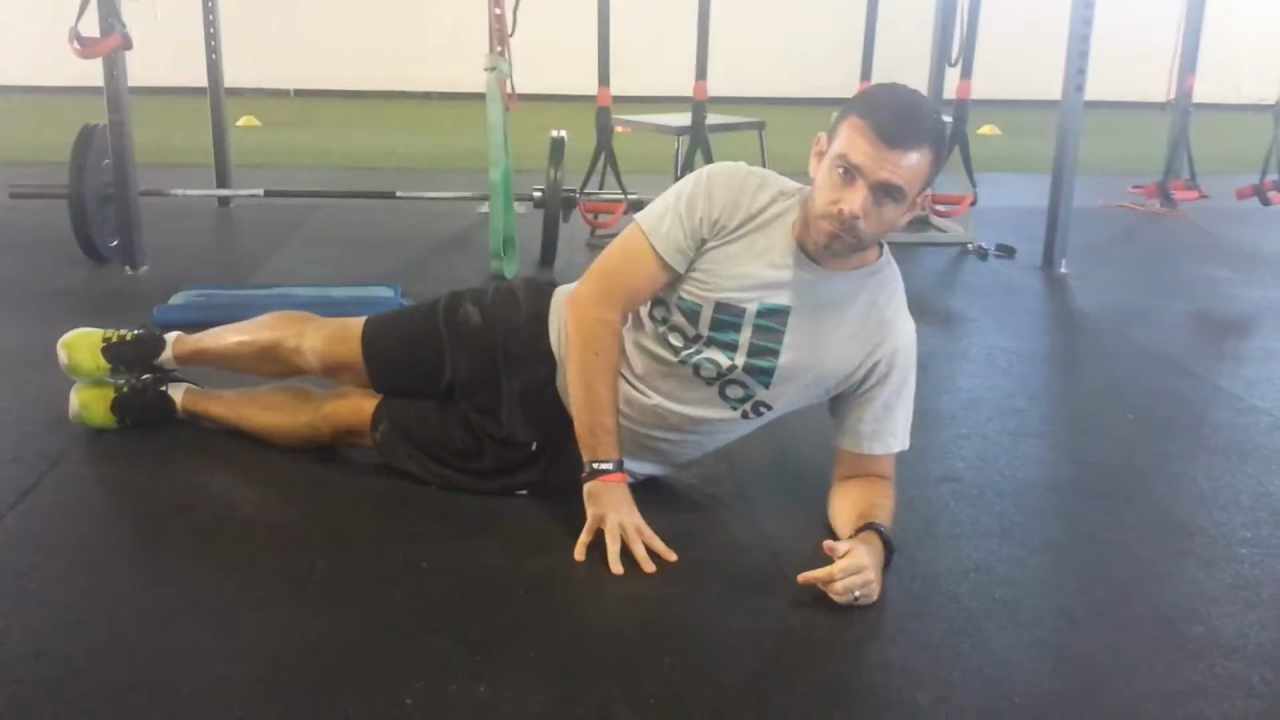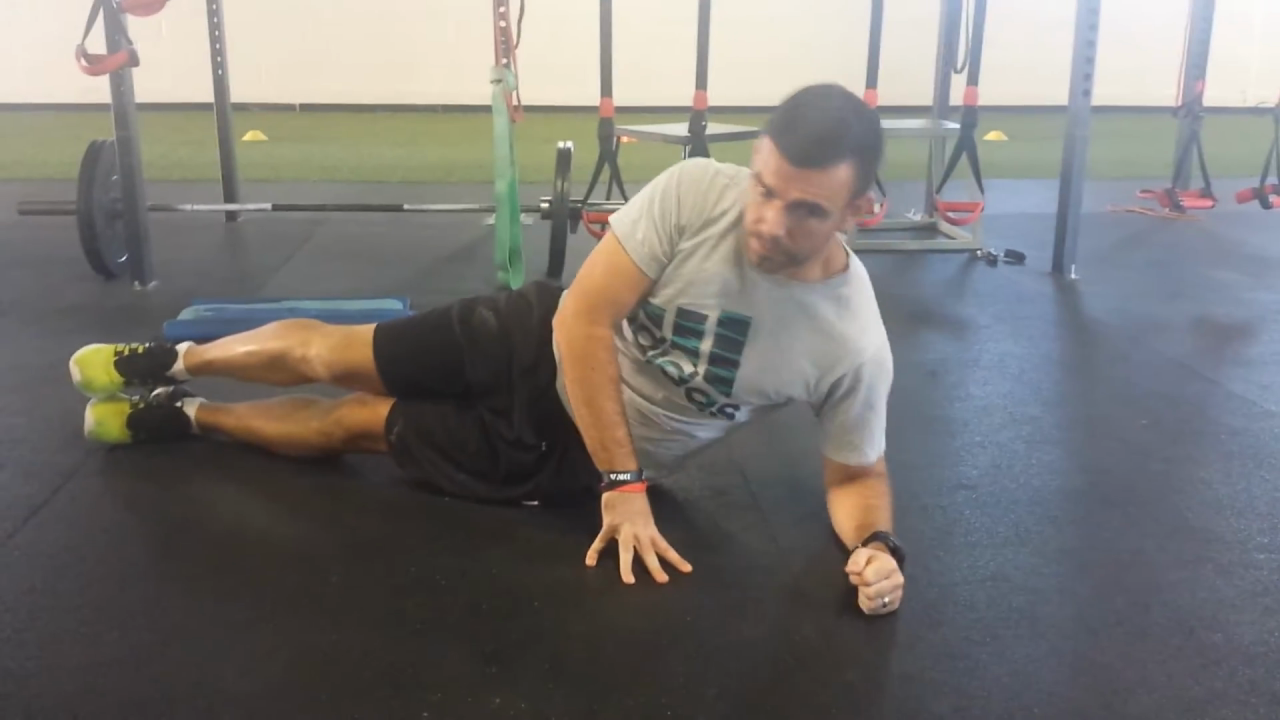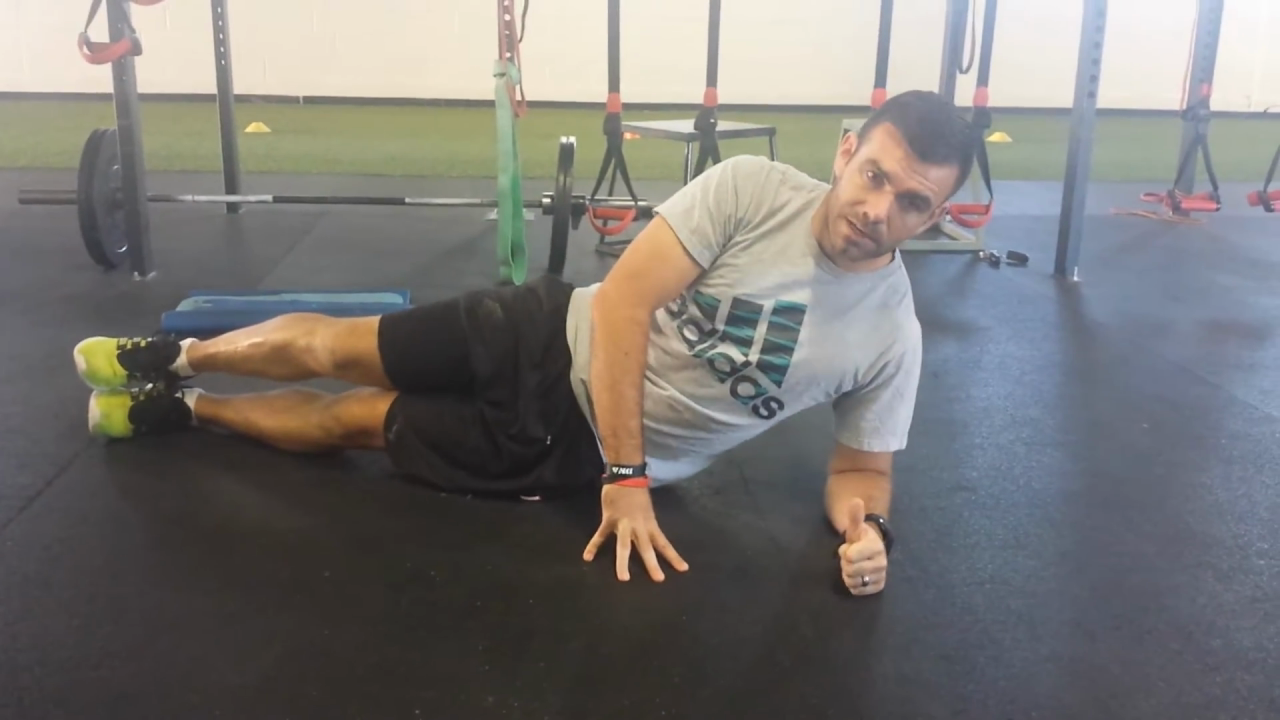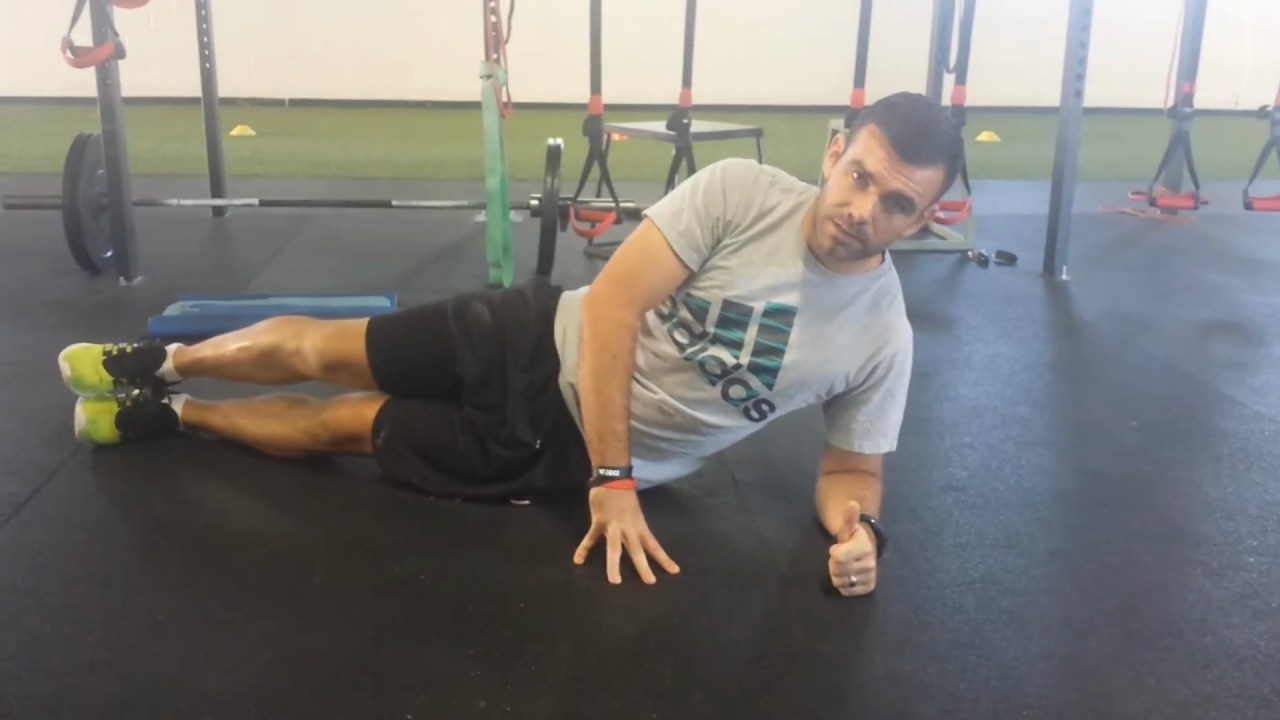
dt=1s
person 1, frame 1
left shoulder: (884, 338)
right shoulder: (729, 193)
left elbow: (865, 471)
right elbow: (594, 305)
left wrist: (868, 542)
right wrist: (605, 475)
left hip: (548, 444)
right hip: (539, 336)
left knee: (346, 416)
right knee: (320, 347)
left ankle: (173, 403)
right ankle: (161, 351)
person 1, frame 2
left shoulder: (852, 345)
right shoulder: (695, 189)
left elbow: (856, 473)
right elbow: (583, 322)
left wrist: (875, 544)
right wrist: (625, 483)
left hip: (558, 447)
right hip: (540, 340)
left knee: (353, 424)
right knee: (330, 353)
left ankle: (184, 417)
right ankle: (168, 363)
person 1, frame 3
left shoulder: (892, 339)
right shoulder: (751, 187)
left elbow: (861, 465)
right elbow: (623, 304)
left wrist: (867, 529)
right wrist: (629, 478)
left hip: (569, 447)
right hip: (552, 336)
left knee: (353, 418)
right knee: (330, 348)
left ankle: (182, 410)
right ankle: (173, 360)
person 1, frame 4
left shoulder: (883, 341)
right shoulder: (740, 190)
left elbow: (852, 467)
right elbow: (612, 306)
left wrist: (859, 530)
right wrist: (615, 480)
left hip: (556, 447)
right hip: (541, 340)
left knee: (343, 423)
right knee: (318, 350)
left ankle: (171, 415)
right ankle: (160, 365)
